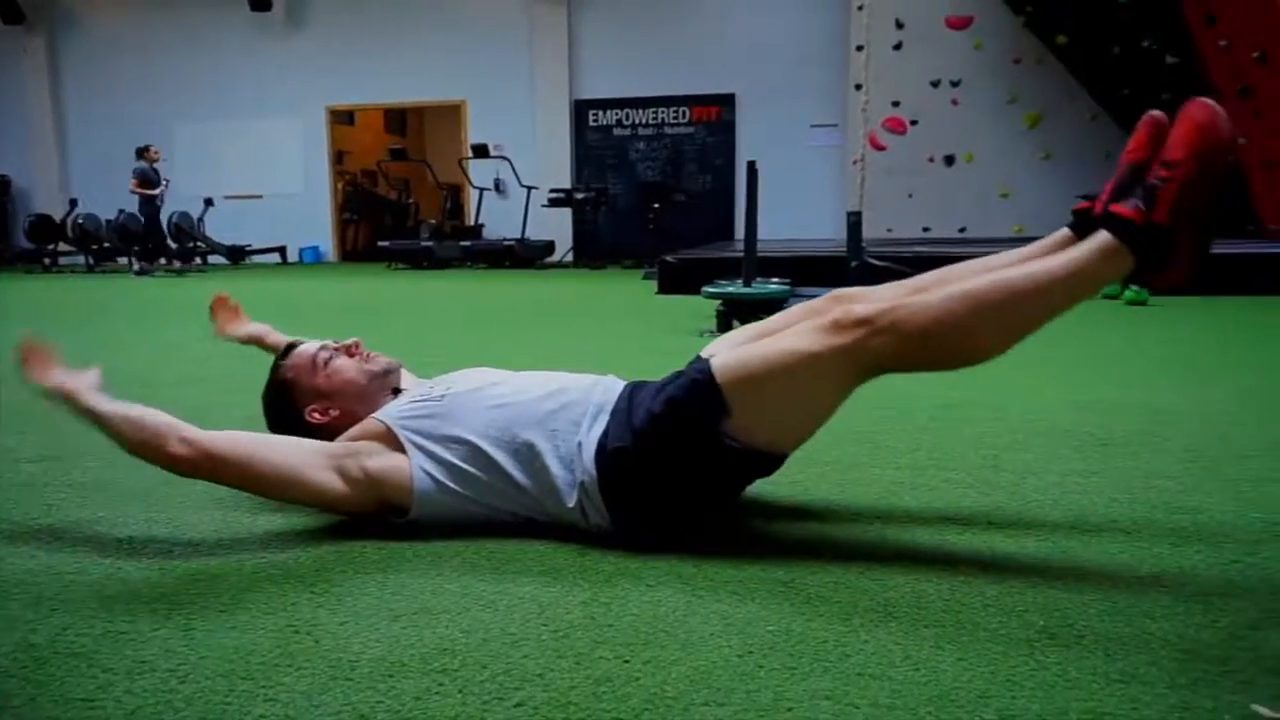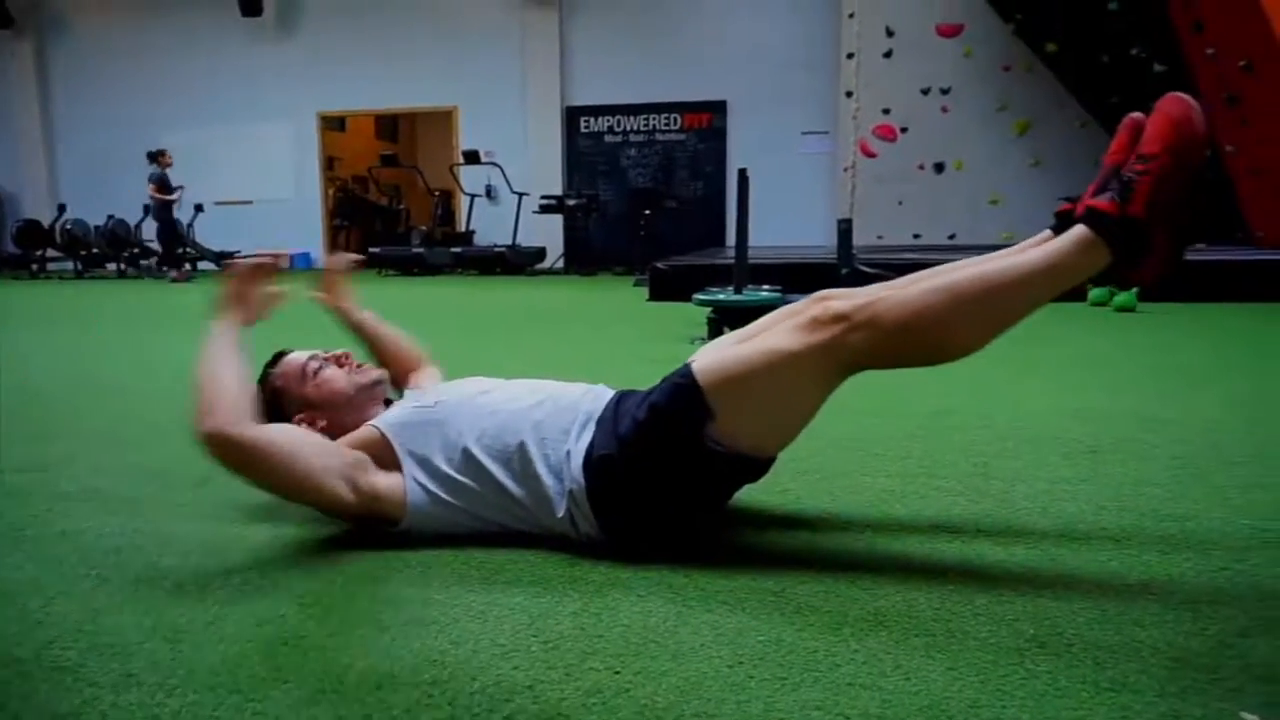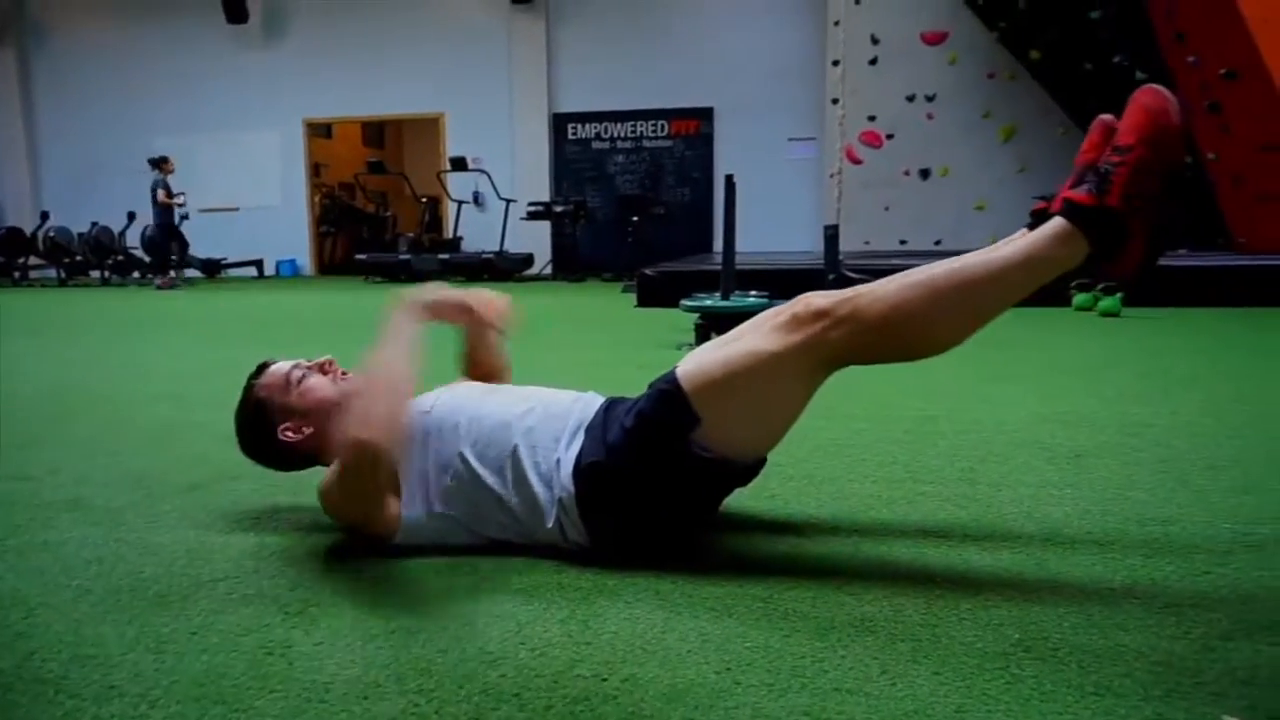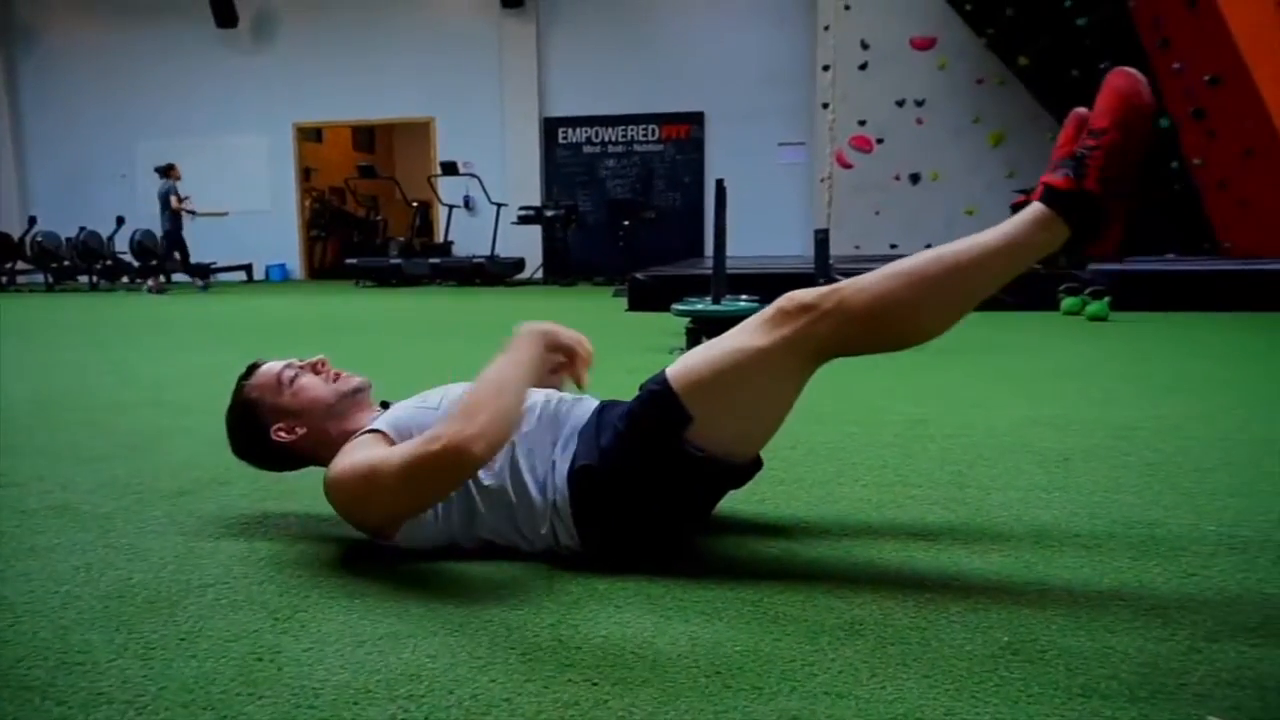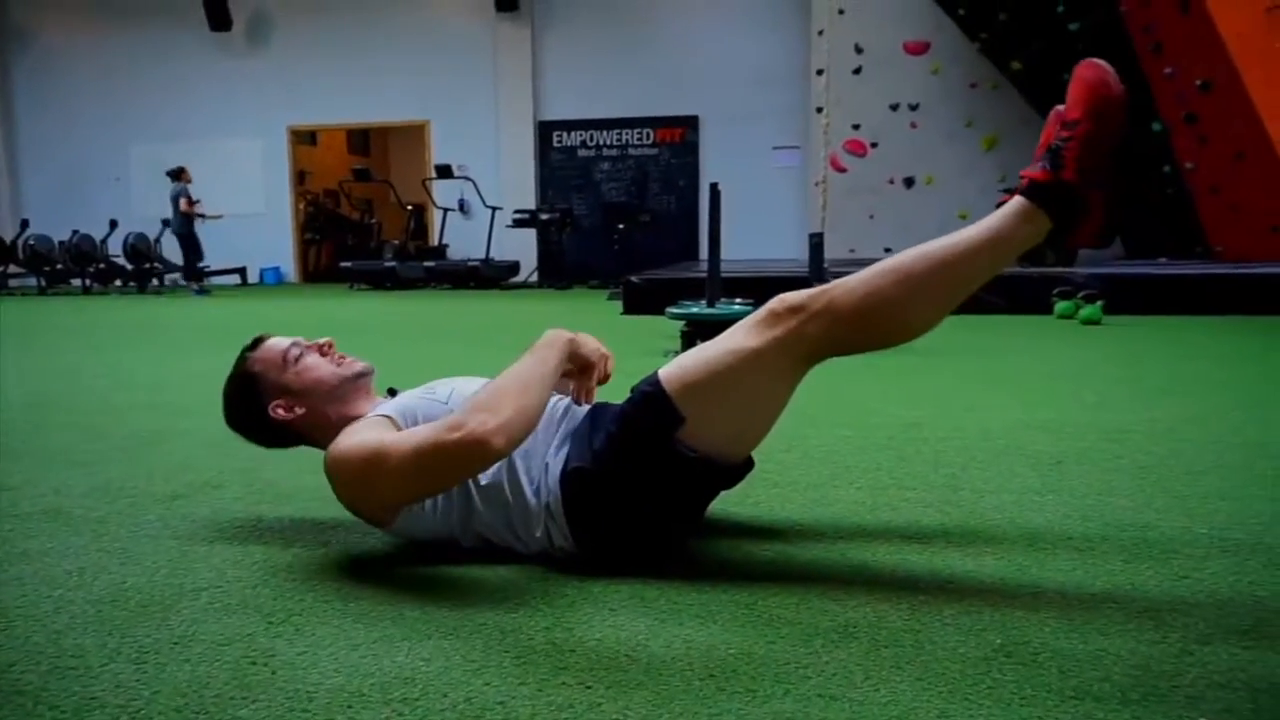
dt=0.2s
person 1, frame 1
left shoulder: (410, 411)
right shoulder: (356, 459)
left elbow: (340, 362)
right elbow: (180, 442)
left wrist: (253, 331)
right wrist: (81, 390)
left hip: (639, 430)
right hip: (639, 463)
left knee: (855, 306)
right knee: (859, 328)
left ankle: (1100, 233)
right ankle: (1124, 241)
person 1, frame 2
left shoulder: (396, 423)
right shoulder: (351, 473)
left elbow: (413, 375)
right elbow: (227, 428)
left wrist: (353, 305)
right wrist: (231, 327)
left hip: (631, 442)
right hip: (629, 473)
left knee: (839, 310)
right knee: (841, 323)
left ankle: (1085, 232)
right ankle: (1110, 234)
person 1, frame 3
left shoulder: (404, 435)
right shoulder: (353, 487)
left elbow: (490, 378)
right elbow: (371, 441)
left wrist: (477, 321)
right wrist: (410, 313)
left hip: (625, 449)
right hip: (619, 483)
left knee: (820, 317)
right knee: (822, 322)
left ankle: (1067, 226)
right ankle: (1088, 231)
person 1, frame 4
left shoulder: (399, 427)
right shoulder: (356, 478)
left elbow: (507, 409)
right elbow: (470, 447)
left wrist: (543, 358)
right wrist: (528, 339)
left hip: (619, 457)
right hip: (613, 488)
left knee: (811, 316)
right knee: (806, 317)
left ankle: (1047, 213)
right ankle: (1061, 212)
person 1, frame 5
left shoulder: (395, 417)
right shoulder: (356, 458)
right elbow: (481, 439)
left wrist: (563, 365)
right wrist: (554, 344)
left hip: (614, 457)
right hip: (608, 486)
left knee: (803, 318)
right knee: (798, 319)
left ankle: (1030, 210)
right ankle: (1043, 206)
